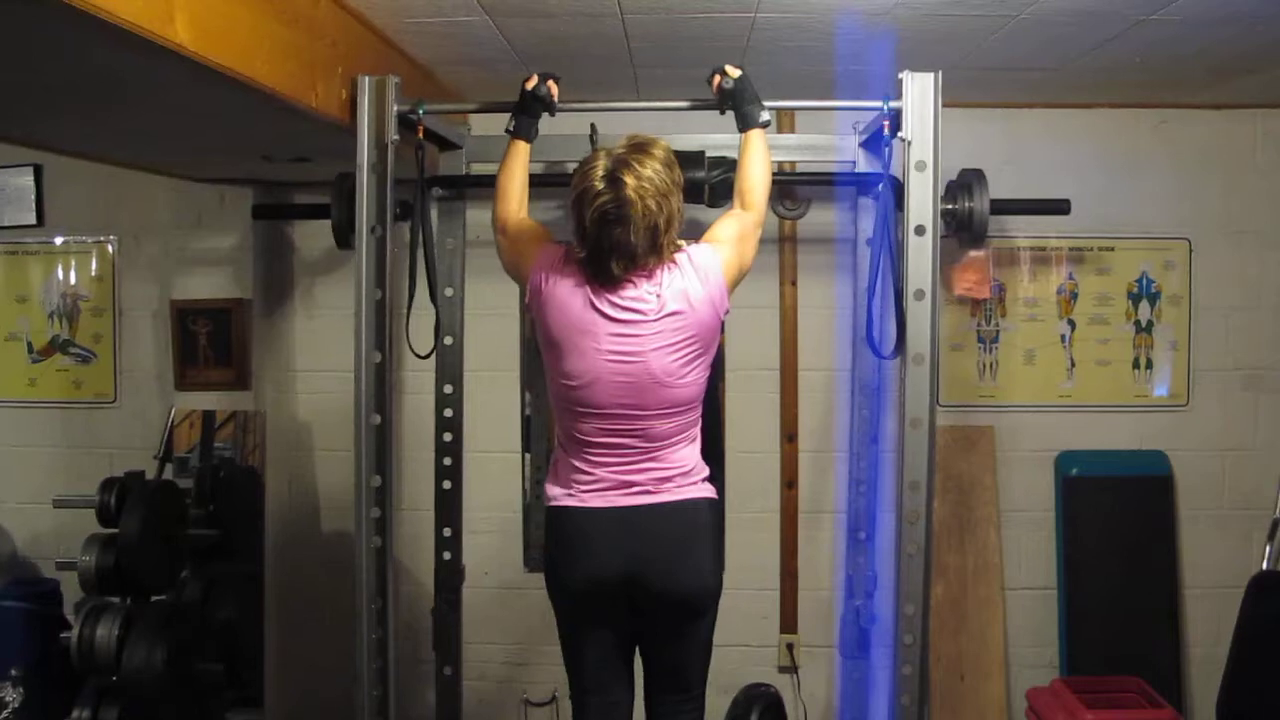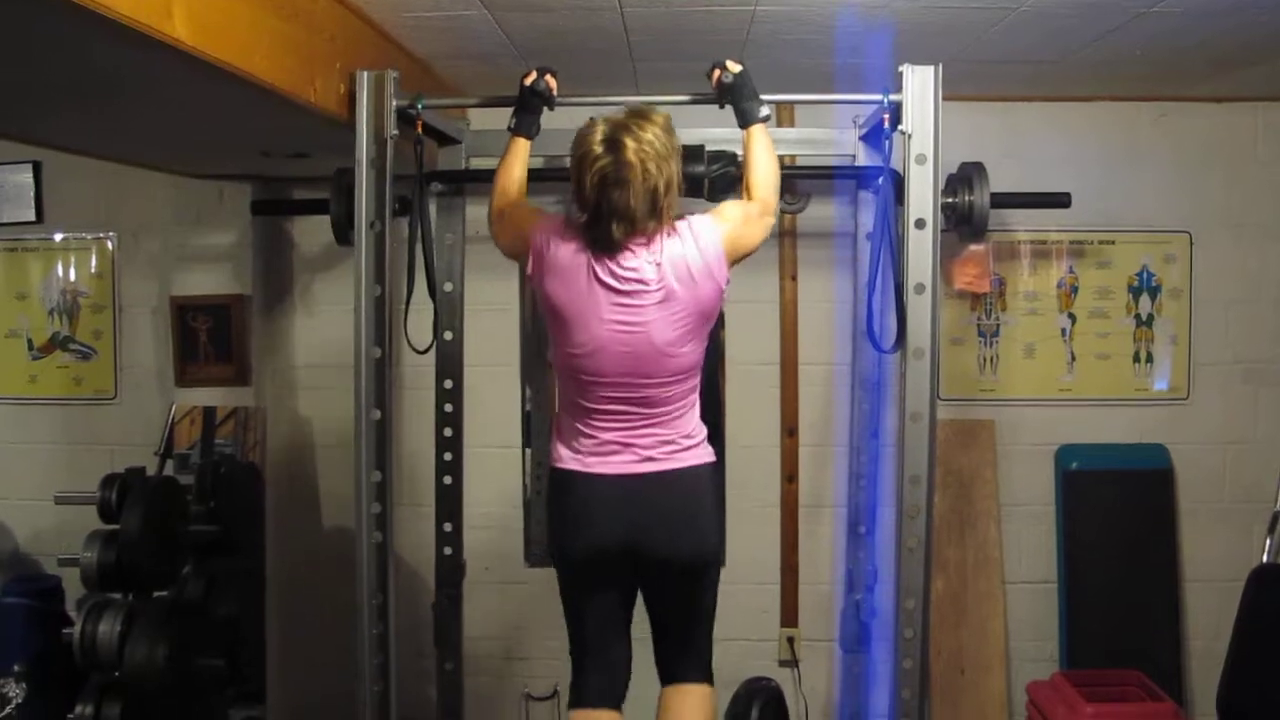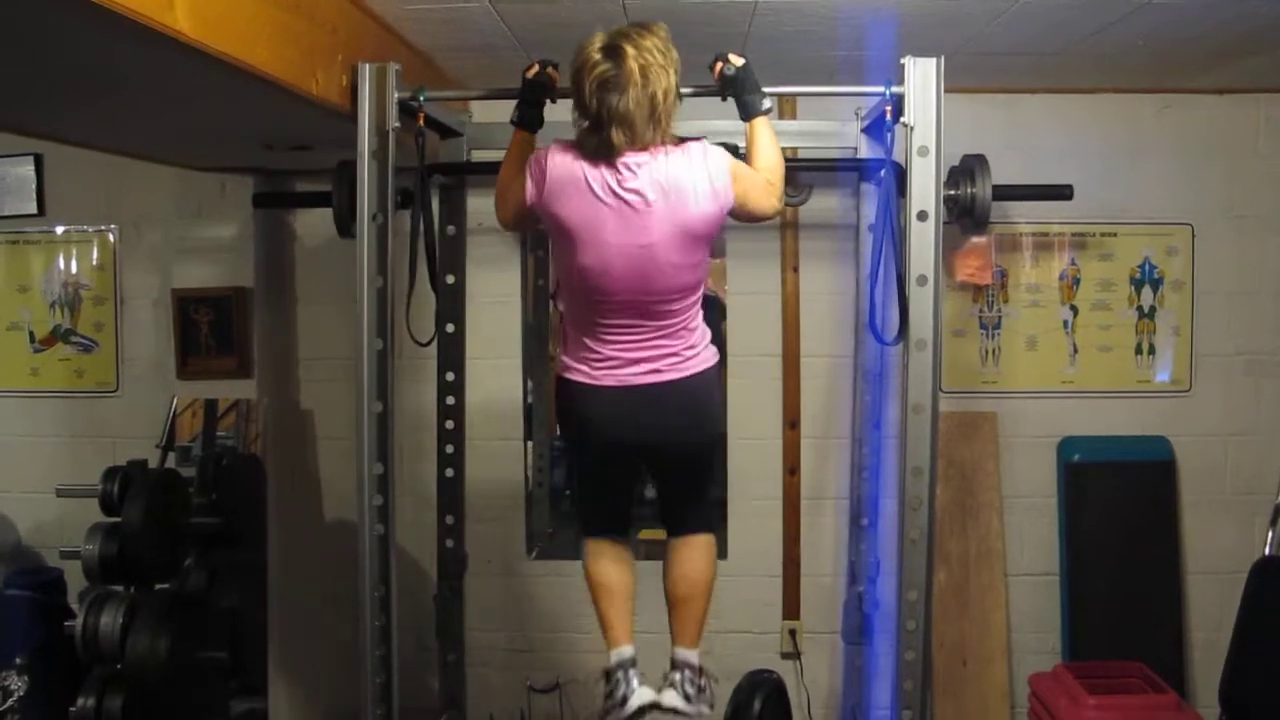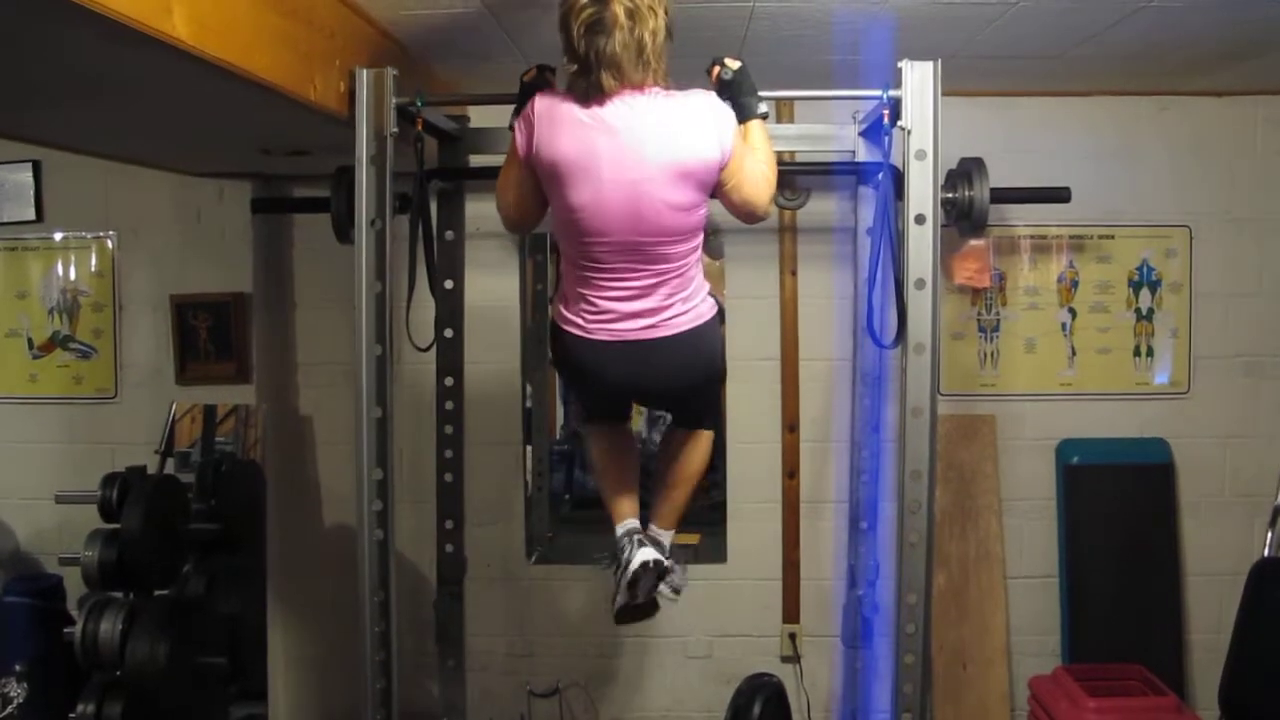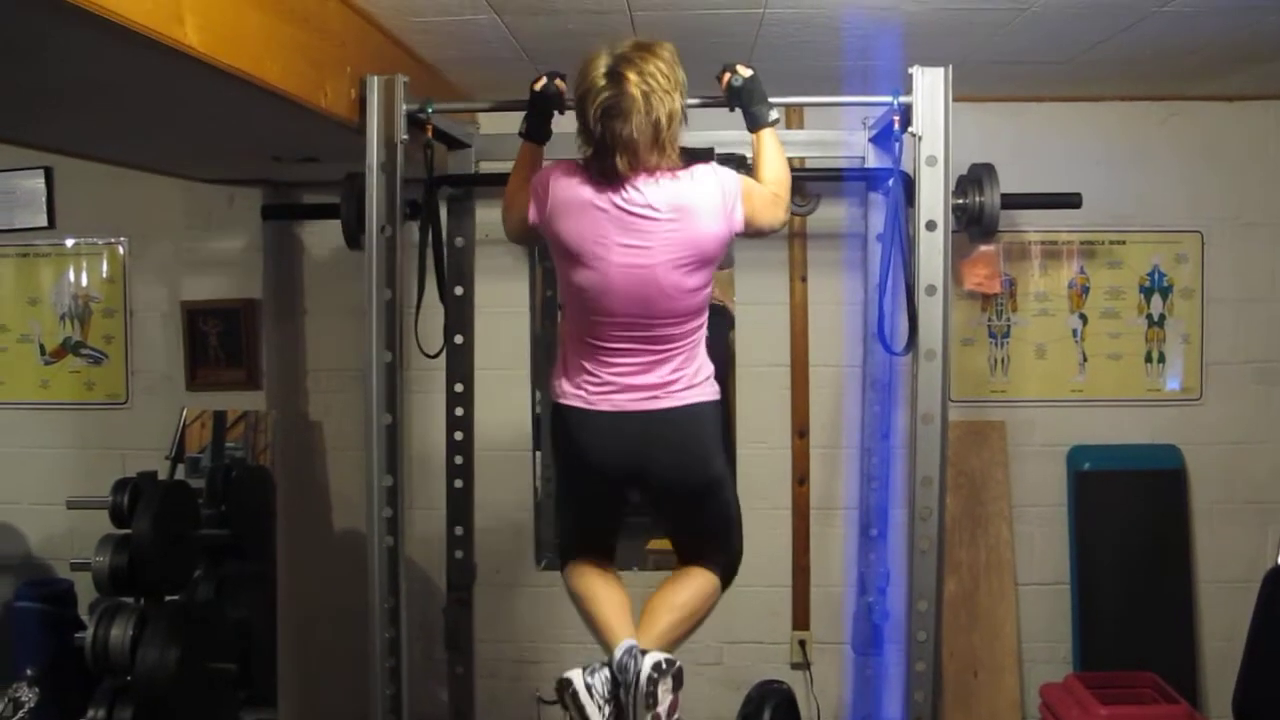
dt=0.5s
person 1, frame 1
left shoulder: (553, 288)
right shoulder: (701, 284)
left elbow: (508, 222)
right elbow: (749, 211)
left wrist: (523, 125)
right wrist: (751, 116)
left hip: (581, 534)
right hip: (682, 532)
person 1, frame 2
left shoulder: (555, 254)
right shoulder: (700, 249)
left elbow: (502, 218)
right elbow: (763, 205)
left wrist: (524, 121)
right wrist: (751, 110)
left hip: (584, 497)
right hip: (682, 495)
right knee: (687, 665)
person 1, frame 3
left shoulder: (554, 172)
right shoulder: (704, 171)
left elbow: (508, 210)
right elbow: (769, 195)
left wrist: (526, 117)
right wrist: (753, 104)
left hip: (589, 397)
right hip: (687, 393)
left knee: (603, 524)
right knee: (691, 523)
person 1, frame 4
left shoulder: (545, 117)
right shoulder: (702, 115)
left elbow: (516, 218)
right elbow: (756, 204)
right wrist: (749, 106)
left hip: (584, 345)
right hip: (685, 342)
left knee: (603, 413)
right knee: (699, 413)
left ankle: (629, 534)
right ankle: (657, 541)
person 1, frame 5
left shoulder: (560, 192)
right shoulder: (711, 192)
left elbow: (515, 223)
right elbow: (775, 207)
left wrist: (534, 128)
right wrist: (759, 113)
left hip: (586, 424)
right hip: (683, 423)
left knee: (582, 553)
right knee: (713, 557)
left ankle: (620, 659)
right ankle: (648, 658)
